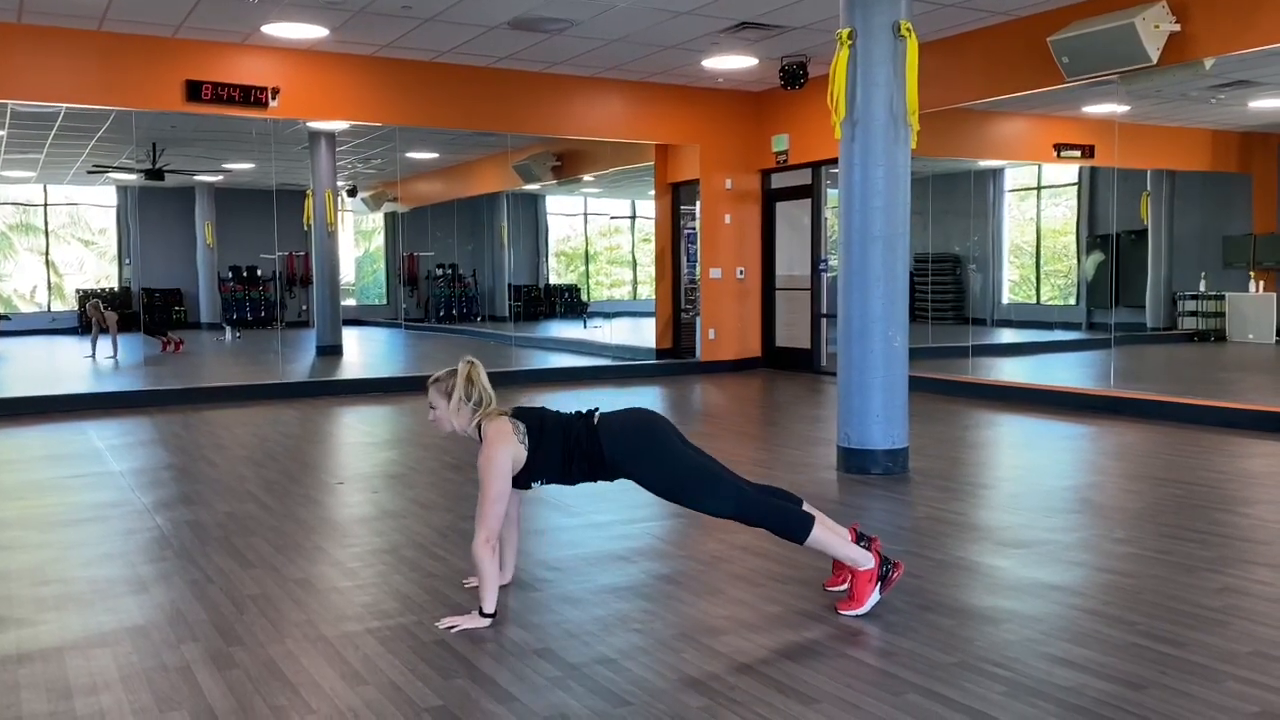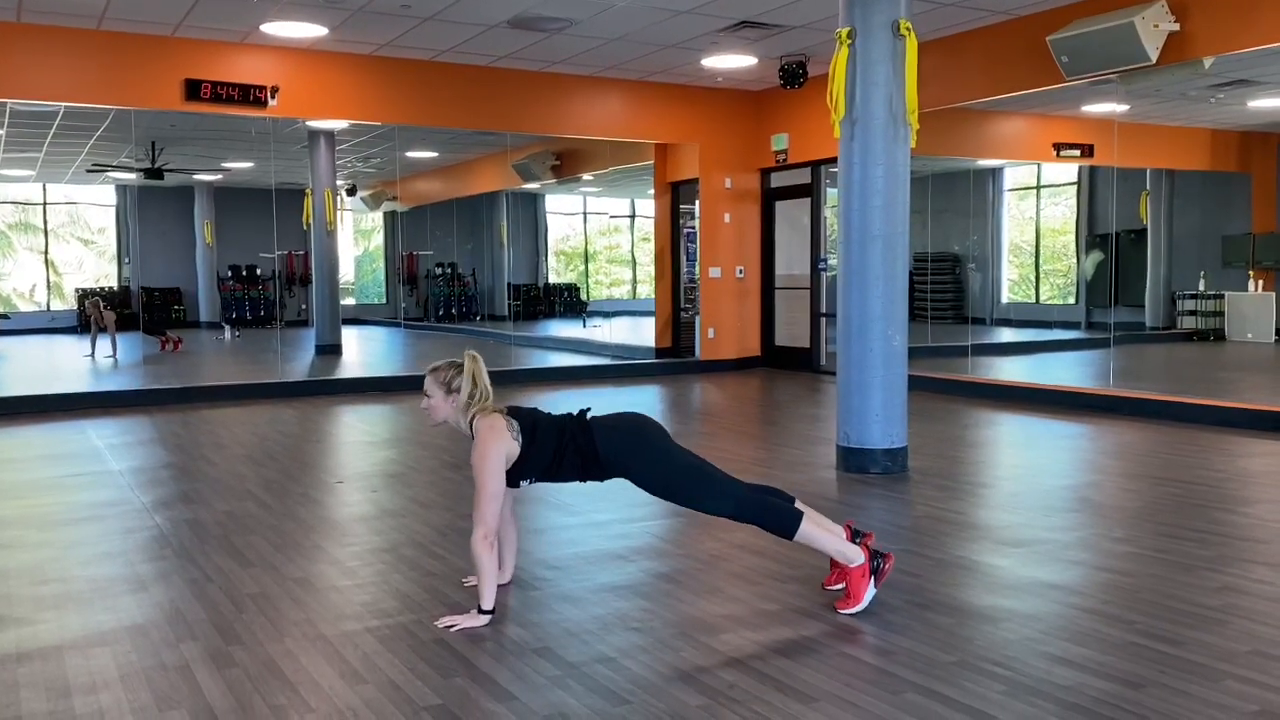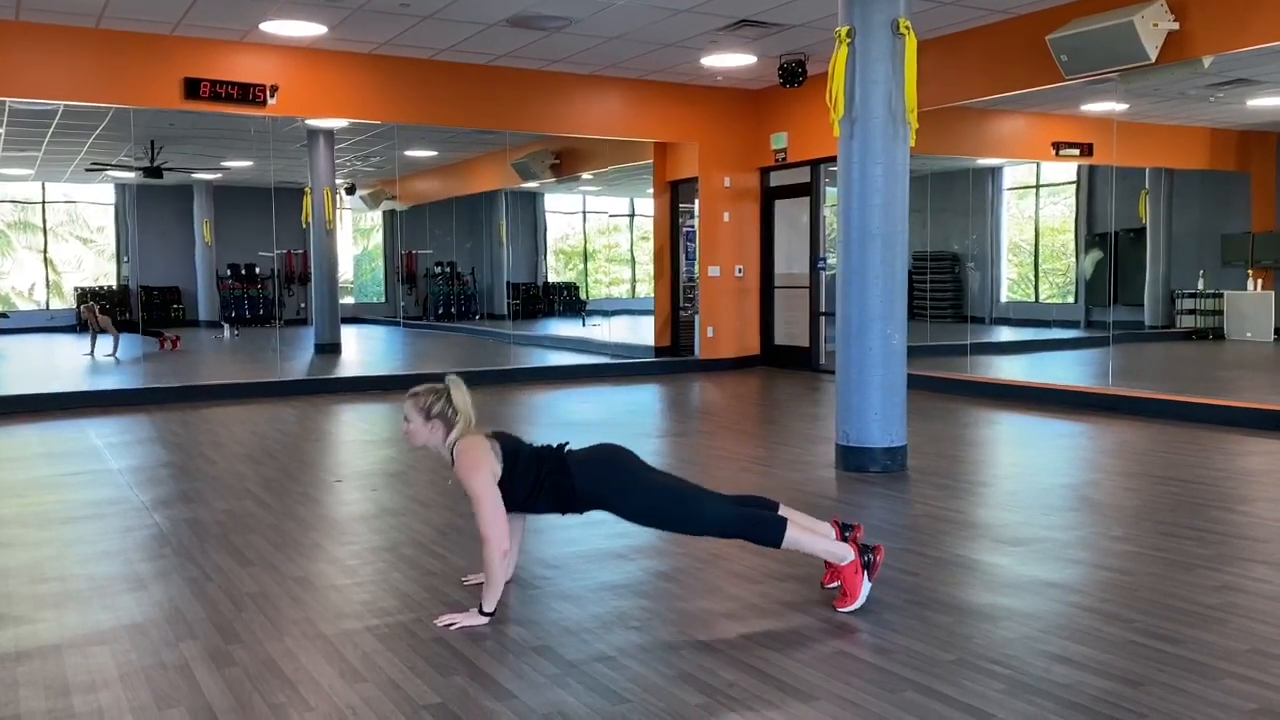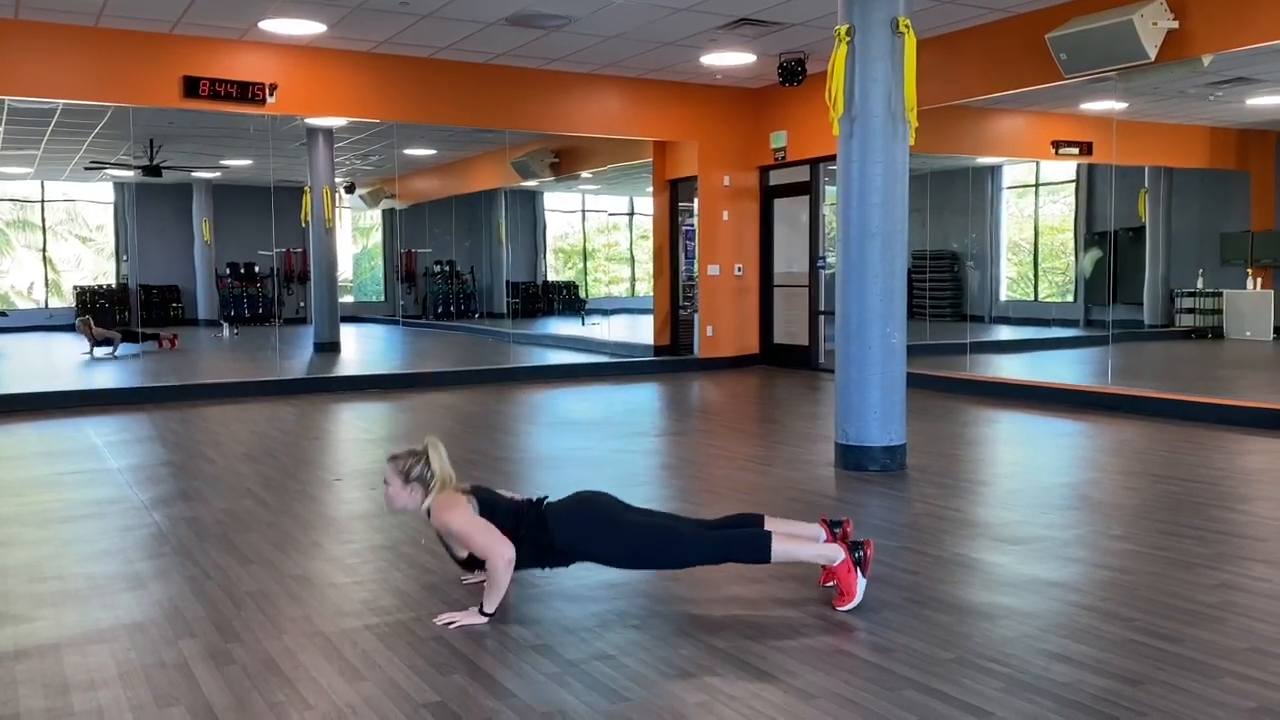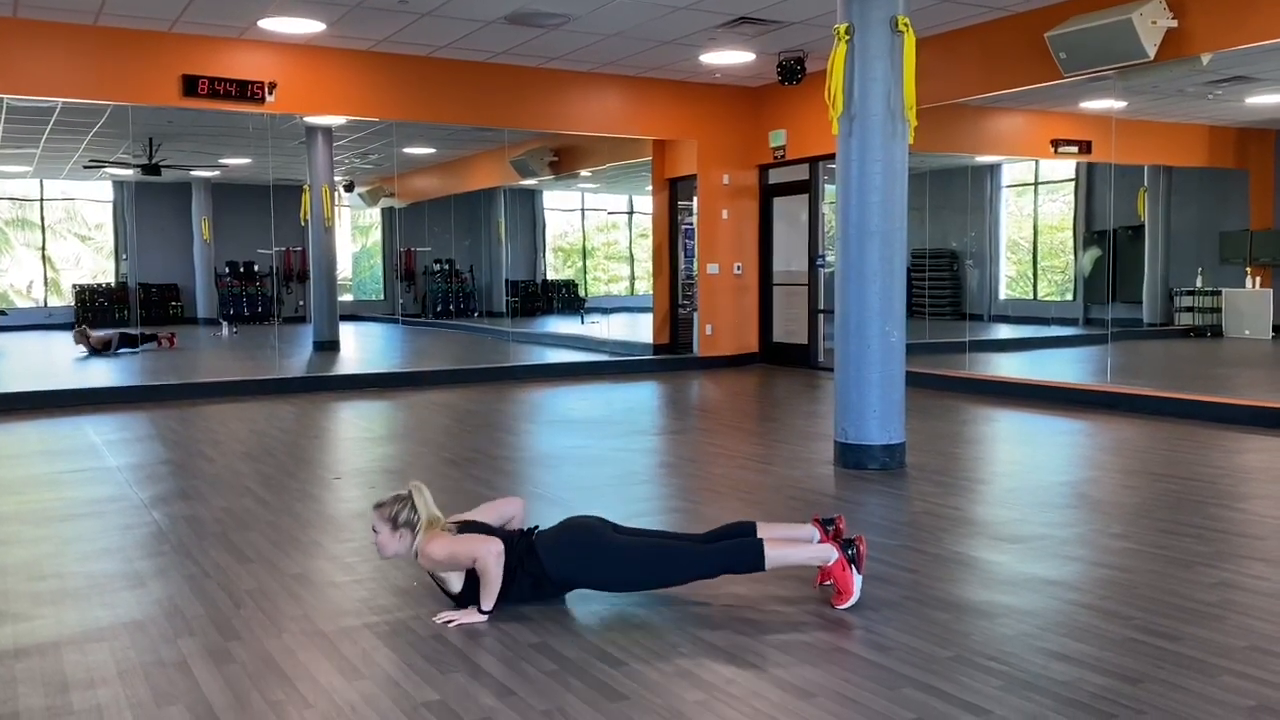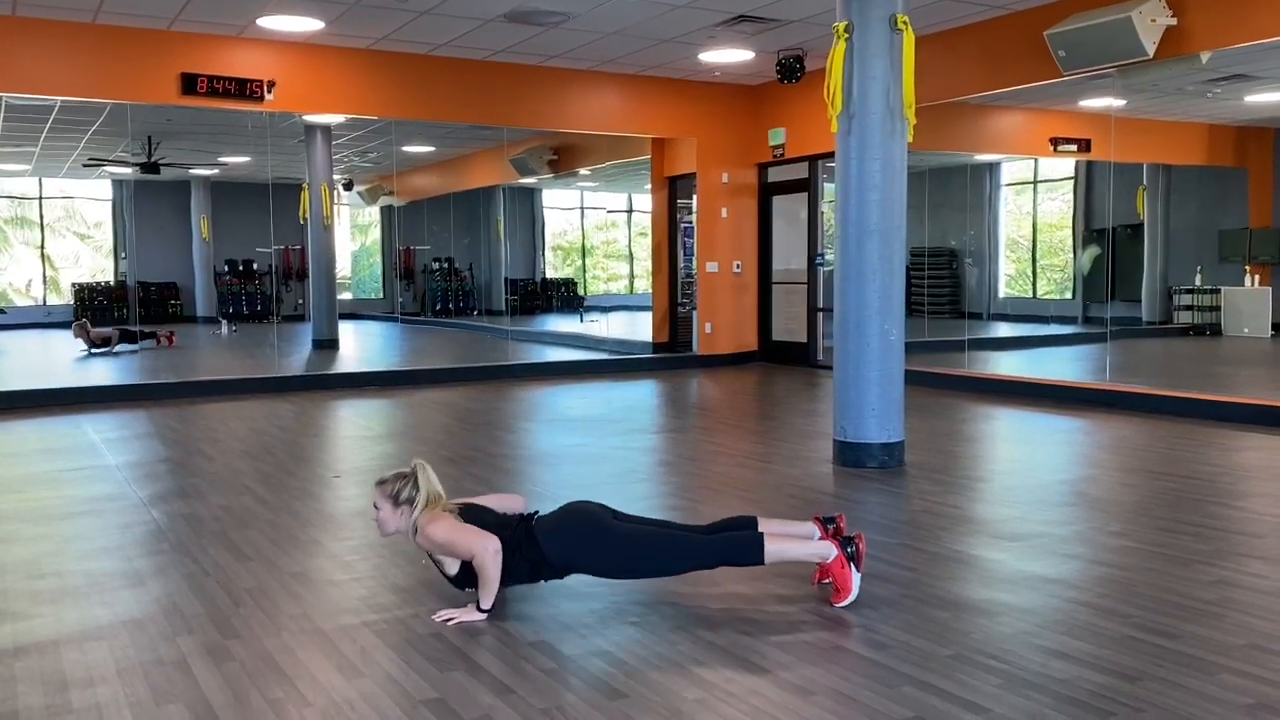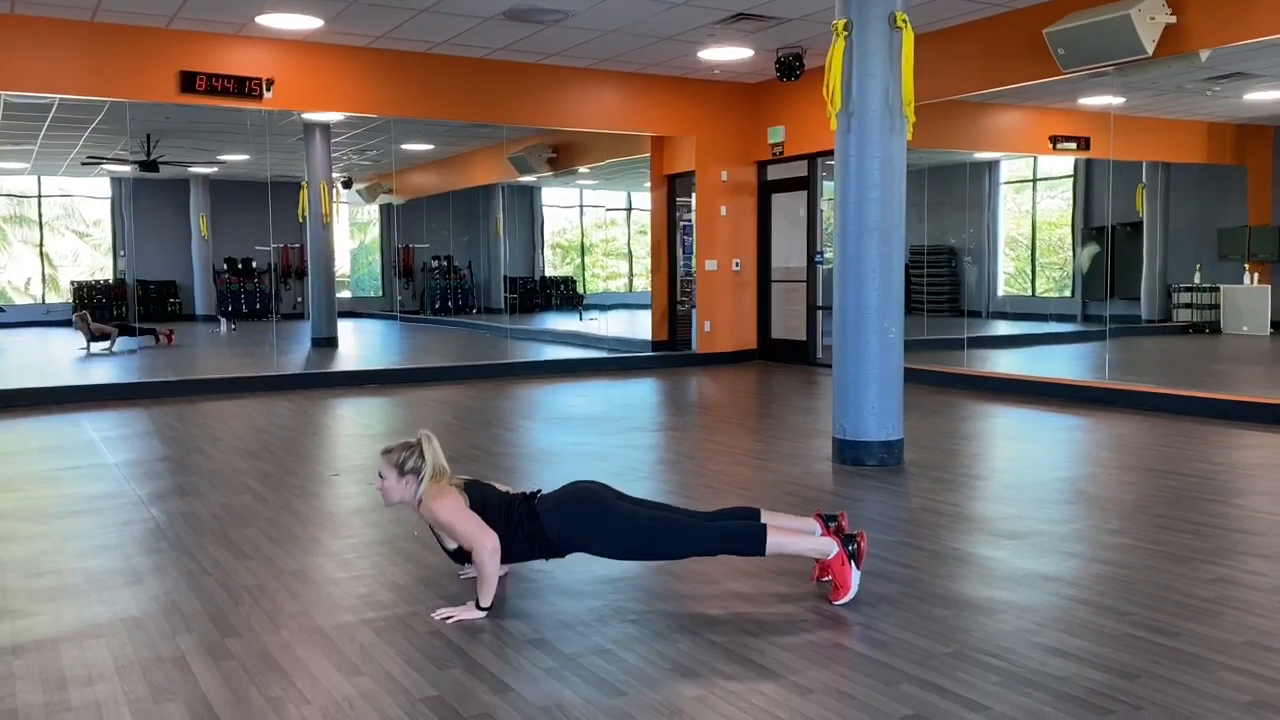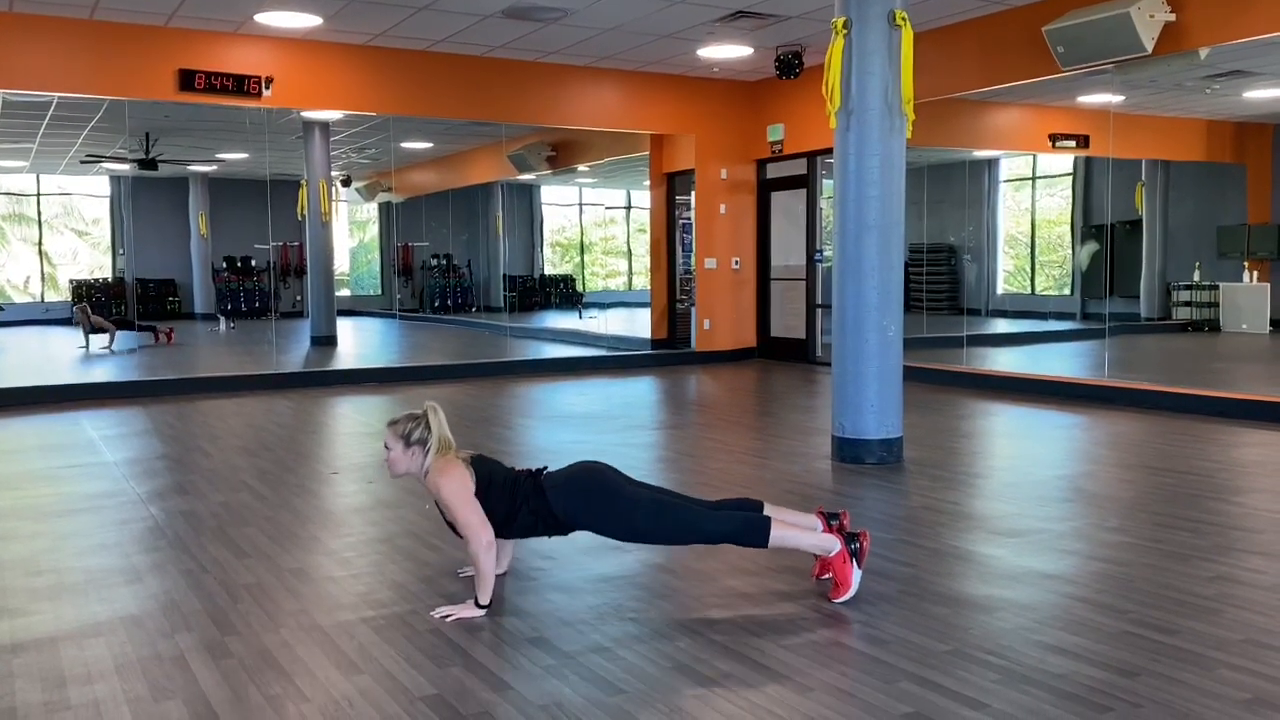
dt=0.2s
person 1, frame 1
left shoulder: (495, 445)
right shoulder: (500, 424)
left elbow: (485, 537)
right elbow: (509, 506)
left wrist: (485, 612)
right wrist: (504, 573)
left hip: (631, 448)
right hip: (635, 430)
left knee: (743, 505)
right knee: (744, 493)
left ankle: (865, 563)
right ankle: (851, 540)
person 1, frame 2
left shoulder: (487, 440)
right shoulder: (491, 422)
left elbow: (483, 533)
right elbow: (504, 505)
left wrist: (484, 610)
right wrist: (505, 571)
left hip: (623, 448)
right hip: (624, 436)
left knee: (736, 501)
right knee: (737, 494)
left ankle: (858, 560)
right ankle: (846, 536)
person 1, frame 3
left shoulder: (469, 460)
right shoulder: (473, 443)
left elbow: (498, 542)
right elbow: (512, 504)
left wrist: (484, 610)
right wrist: (504, 571)
left hip: (601, 481)
right hip: (599, 469)
left knee: (723, 519)
right knee: (722, 509)
left ankle: (848, 556)
right ankle: (836, 531)
person 1, frame 4
left shoulder: (445, 514)
right shoulder: (454, 494)
left elbow: (503, 552)
left wrist: (483, 611)
right wrist: (495, 573)
left hip: (581, 532)
right hip: (581, 515)
left knee: (709, 545)
right knee: (711, 530)
left ankle: (840, 555)
right ankle: (826, 531)
person 1, frame 5
left shoulder: (433, 550)
right shoulder: (447, 527)
left elbow: (491, 551)
right elbow: (513, 505)
left wrist: (482, 608)
left hip: (573, 560)
right hip: (575, 539)
left knee: (705, 560)
right knee: (703, 545)
left ankle: (832, 553)
right ankle: (819, 530)
person 1, frame 6
left shoulder: (432, 532)
right shoulder: (448, 510)
left elbow: (489, 548)
right elbow: (515, 502)
left wrist: (482, 606)
right wrist: (508, 556)
left hip: (572, 545)
right hip: (575, 524)
left knee: (704, 552)
right knee: (704, 537)
left ankle: (832, 552)
right ankle: (820, 528)
person 1, frame 7
left shoulder: (435, 506)
right shoulder: (450, 487)
left elbow: (487, 543)
left wrist: (481, 605)
right wrist: (496, 564)
left hip: (574, 523)
right hip: (577, 504)
left knee: (706, 537)
right knee: (706, 523)
left ankle: (833, 548)
right ankle: (821, 525)
person 1, frame 8
left shoulder: (441, 479)
right shoulder: (455, 463)
left elbow: (482, 538)
left wrist: (480, 602)
right wrist: (500, 562)
left hip: (580, 502)
right hip: (584, 485)
left knee: (710, 526)
right knee: (711, 513)
left ankle: (835, 547)
right ankle: (824, 522)
